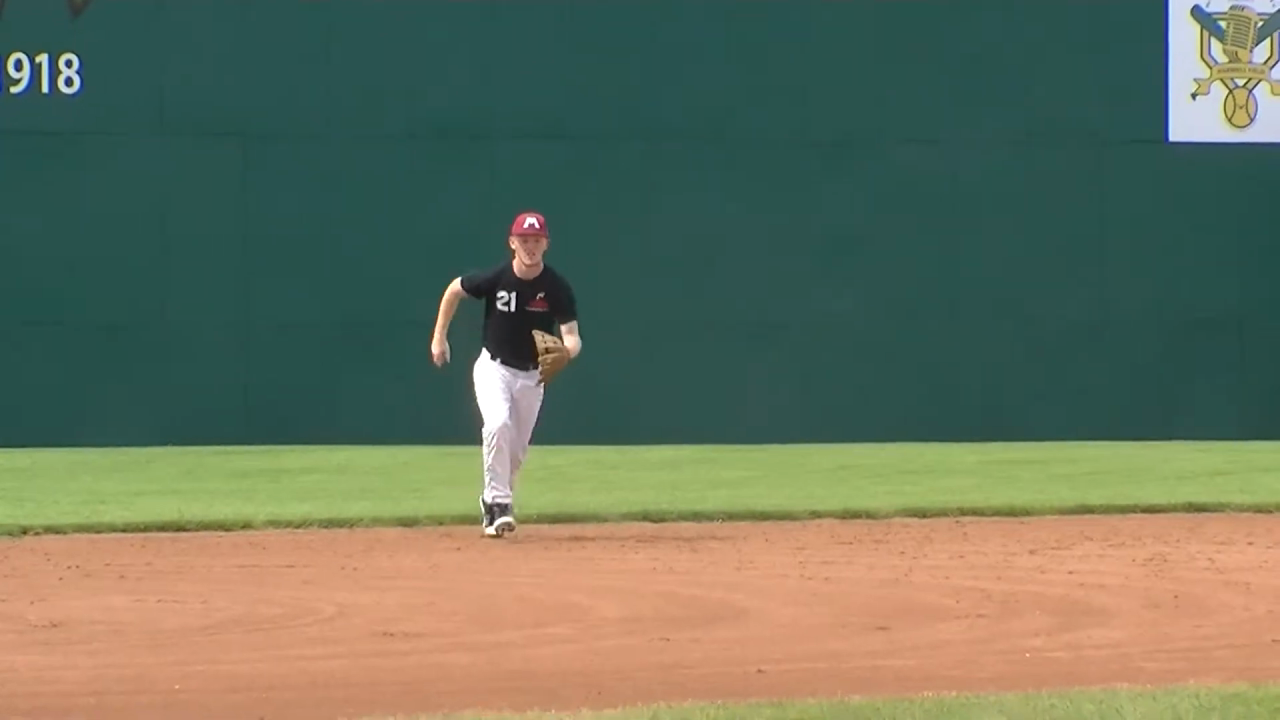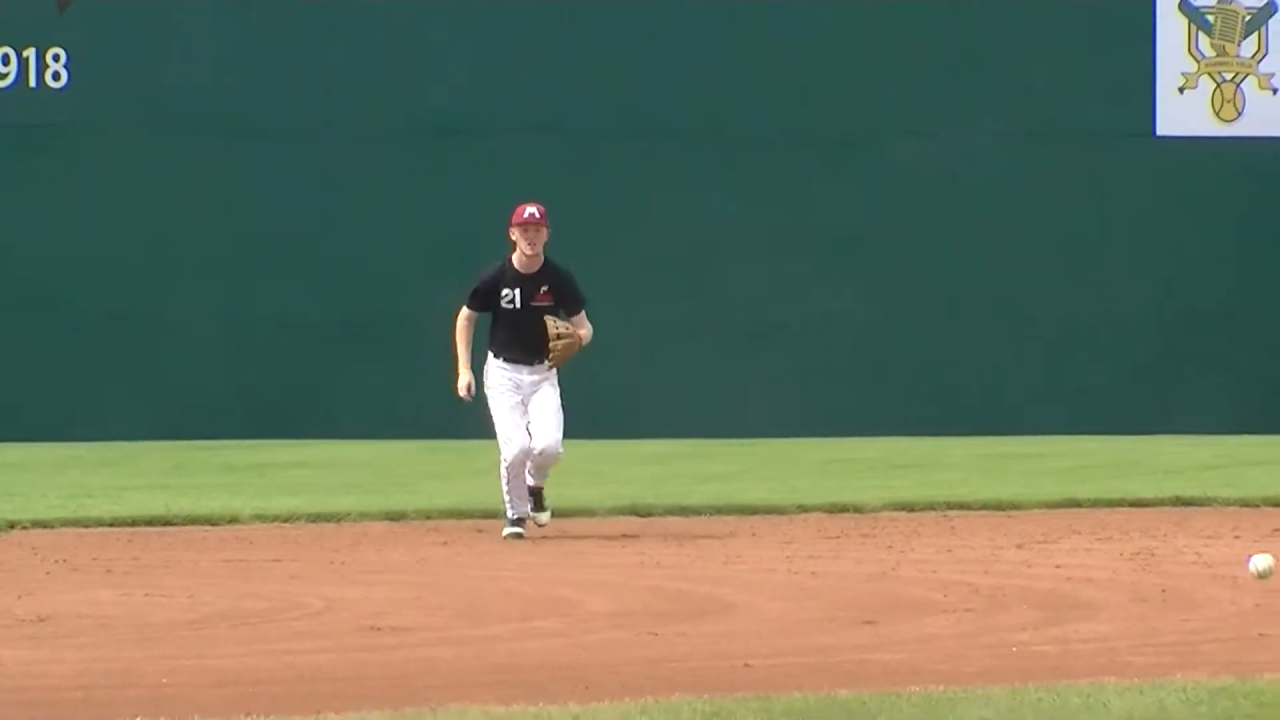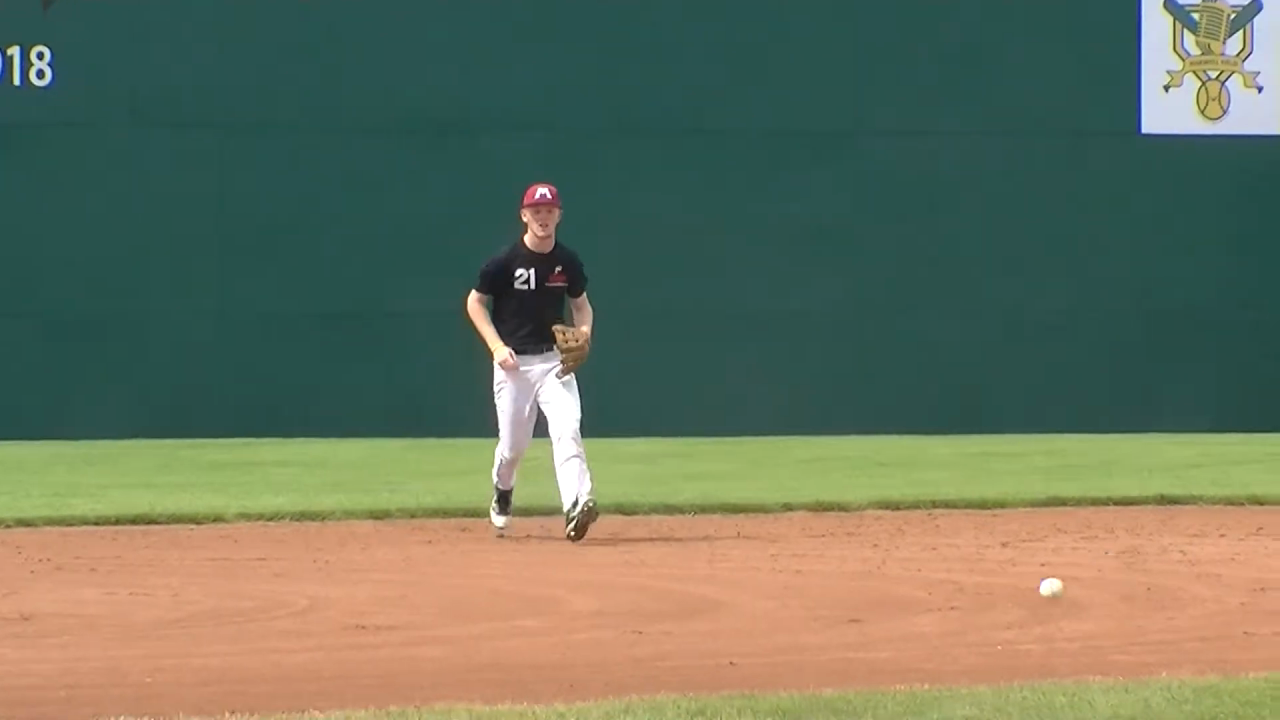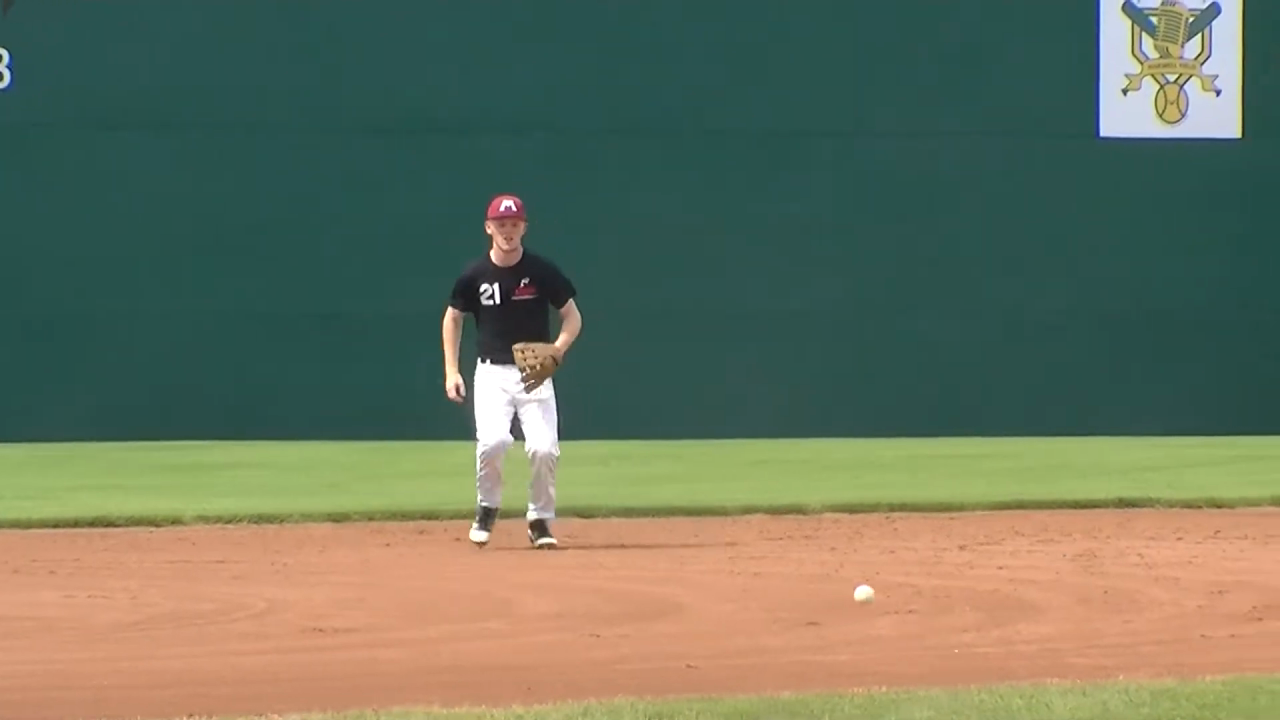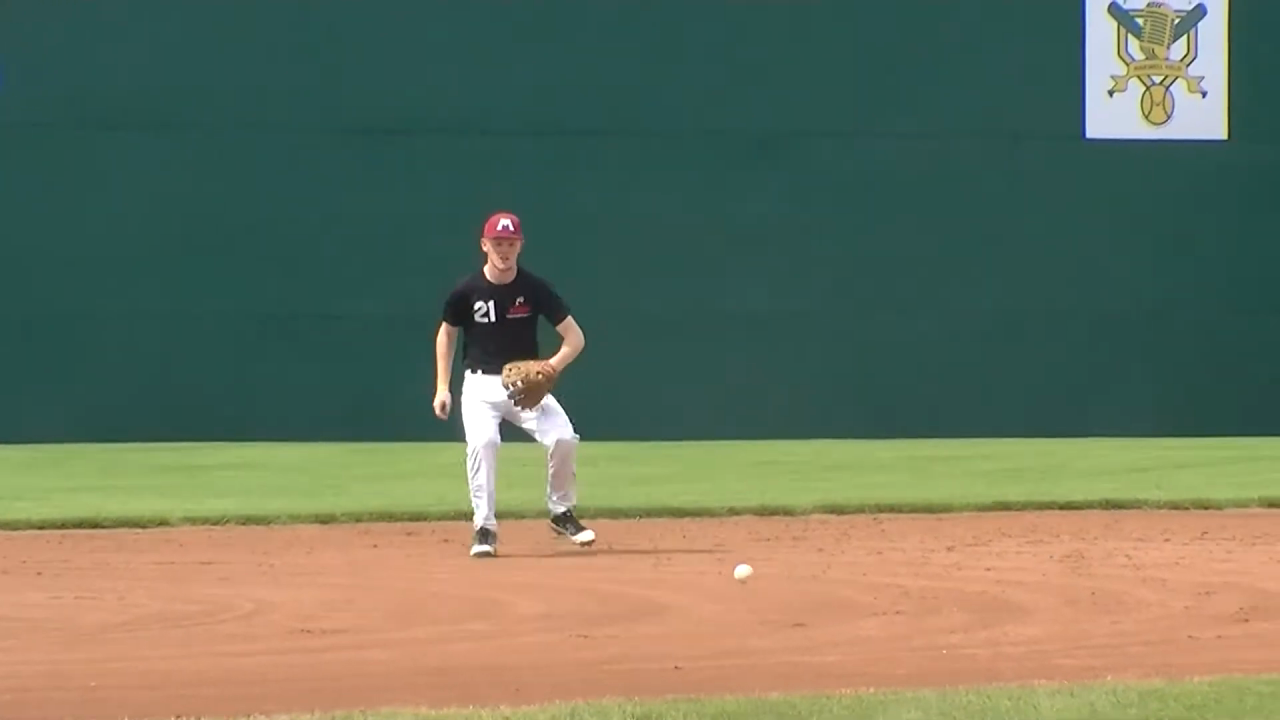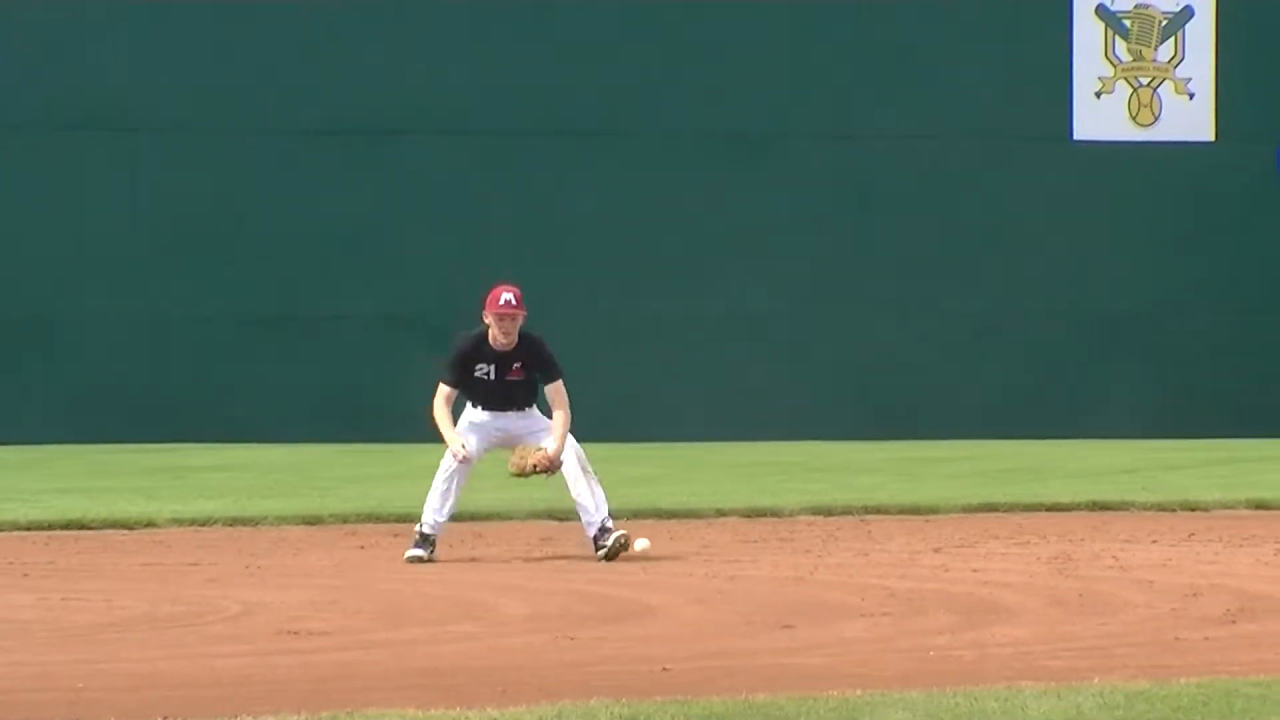
dt=0.2s
person 1, frame 1
left shoulder: (558, 287)
right shoulder: (494, 277)
left elbow: (572, 337)
right elbow: (453, 290)
left wrist: (568, 351)
right wrist: (438, 338)
left hip: (531, 376)
right hip: (493, 369)
left knee: (514, 451)
right knee: (498, 425)
left ankle: (496, 502)
right ankle: (497, 503)
person 1, frame 2
left shoulder: (560, 278)
right shoulder: (495, 277)
left elbow: (583, 327)
right elbow: (465, 319)
left wrist: (579, 338)
right wrist: (464, 370)
left hip: (543, 372)
right hip: (502, 372)
left knee: (549, 447)
right knee: (516, 448)
left ankle: (534, 486)
right ankle: (515, 514)
person 1, frame 3
left shoulder: (568, 260)
right shoulder: (504, 260)
left elbow: (581, 304)
right elbow: (475, 303)
left wrist: (584, 332)
right wrist: (497, 345)
left hip: (554, 360)
right hip: (514, 363)
left knee: (567, 428)
right knee: (513, 446)
left ankle: (577, 507)
right ankle: (502, 492)
person 1, frame 4
left shoulder: (543, 270)
right shoulder: (474, 274)
left elbow: (572, 316)
right elbow: (452, 318)
left wrist: (558, 347)
right wrist: (451, 370)
right hip: (491, 375)
left knee: (543, 448)
right knee: (494, 442)
left ankle: (539, 519)
right ankle: (487, 506)
person 1, frame 5
left shoulder: (535, 288)
right shoulder: (466, 290)
left elbow: (575, 337)
right elbow: (447, 333)
left wrist: (553, 366)
right wrist: (442, 386)
right hip: (480, 385)
left knee: (564, 438)
right knee: (483, 442)
left ankle: (561, 511)
right ankle: (484, 528)
person 1, frame 6
left shoulder: (534, 348)
right shoulder: (468, 349)
left elbow: (560, 406)
right elbow: (442, 401)
left wrist: (556, 445)
right wrist: (451, 437)
left hip: (523, 417)
right hip: (480, 417)
left knee: (571, 450)
right knee: (458, 454)
left ankle: (601, 530)
right ankle: (427, 535)
